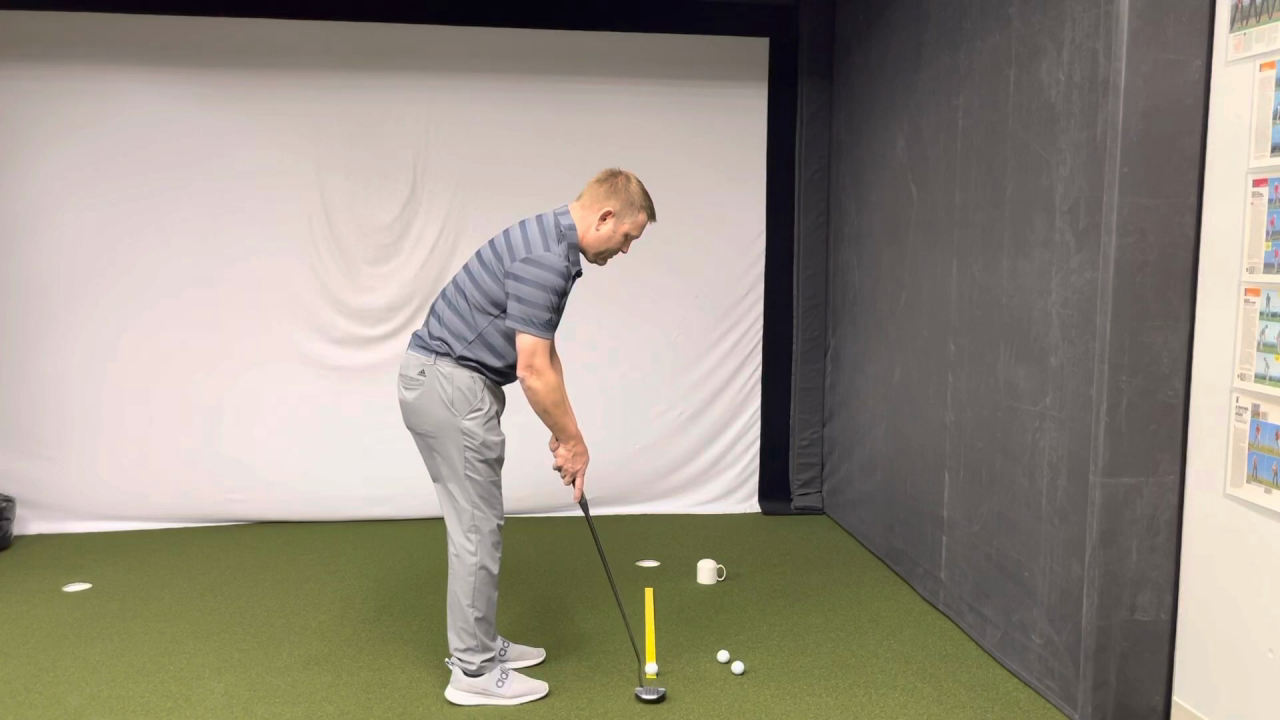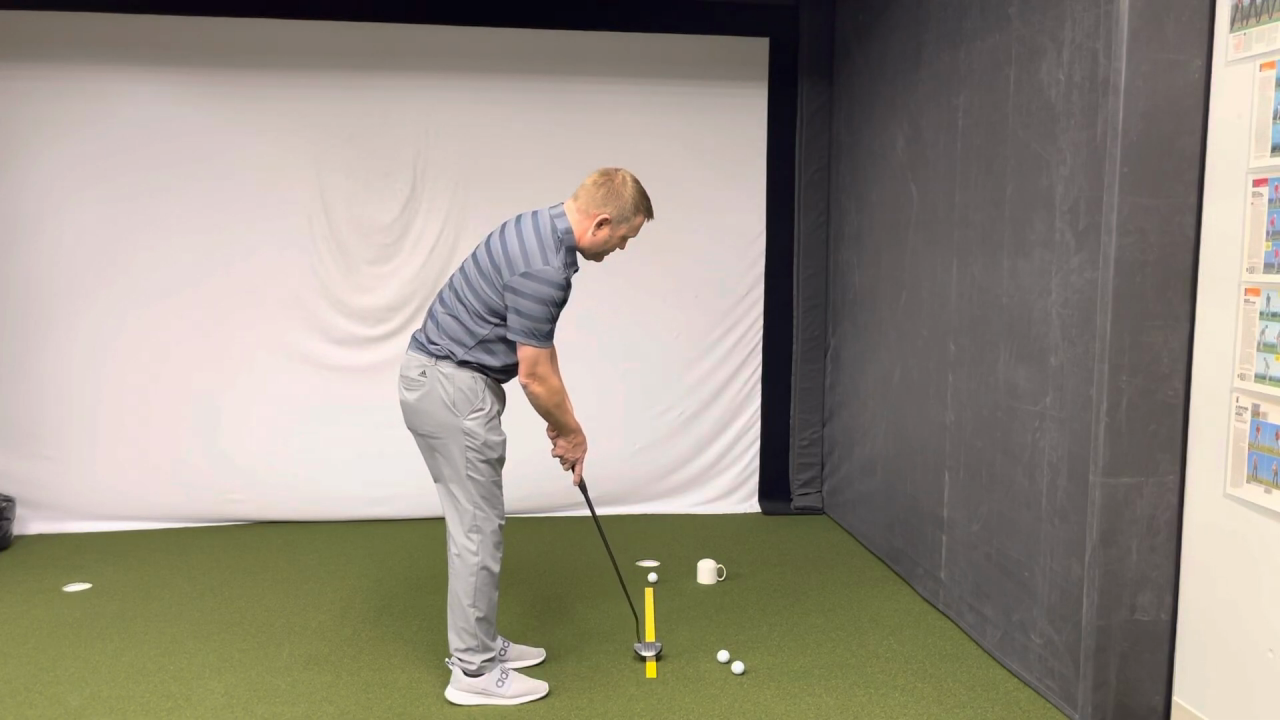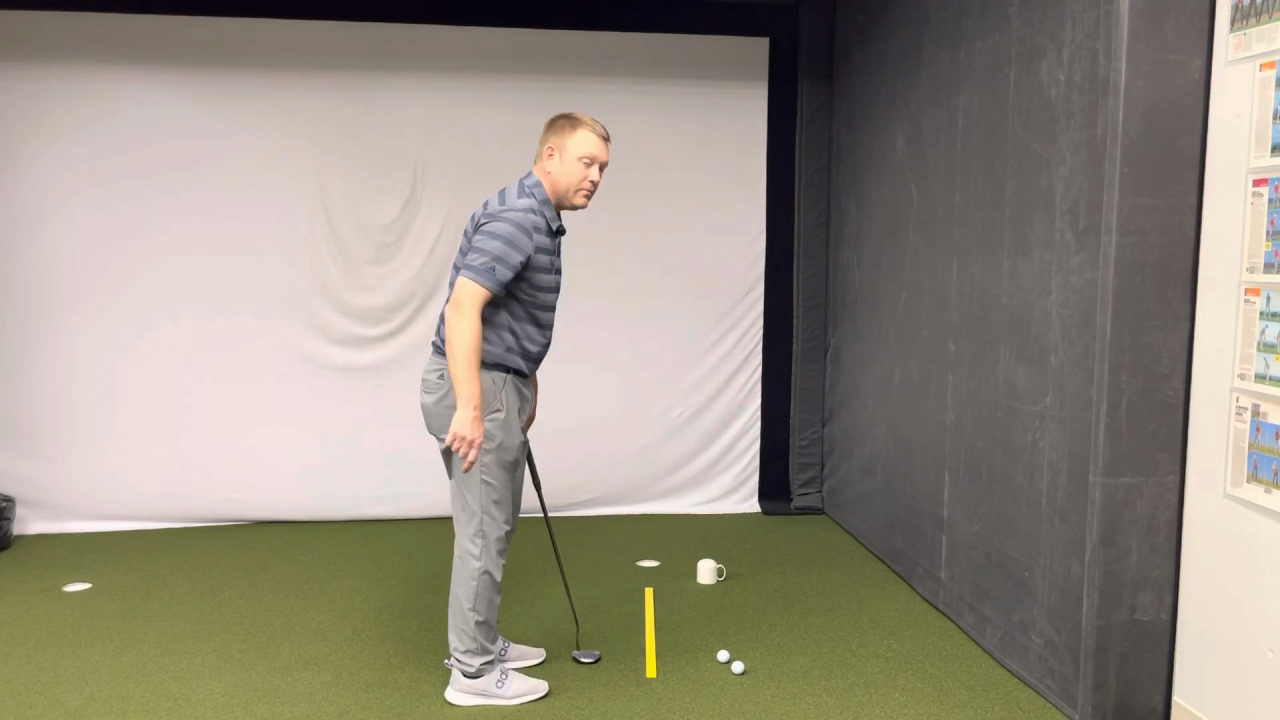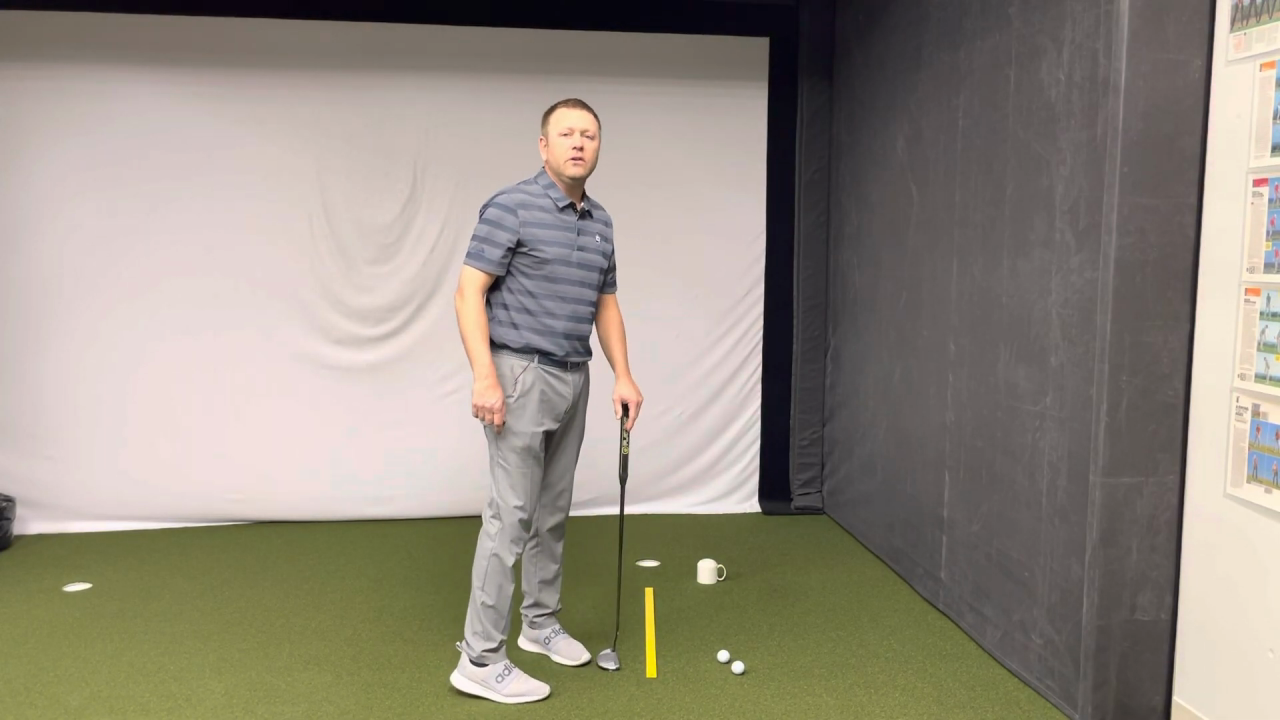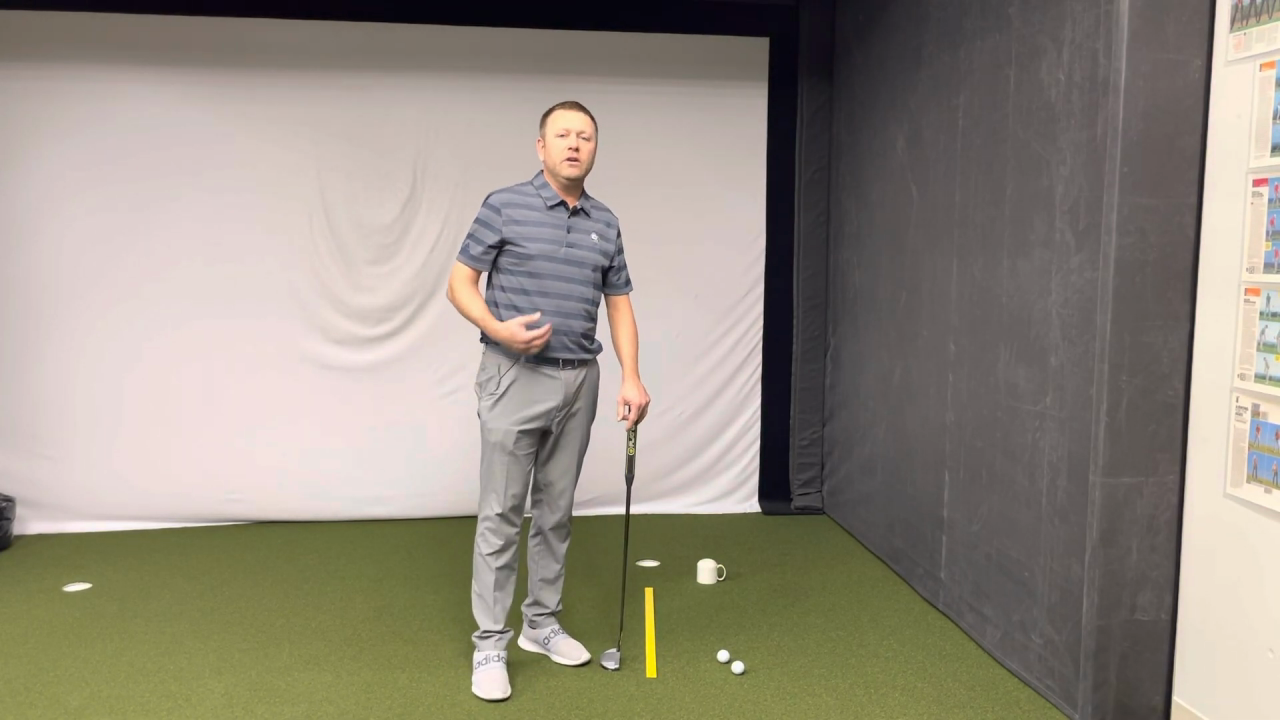
dt=1s
person 1, frame 1
left shoulder: (551, 241)
right shoulder: (546, 257)
left elbow: (543, 354)
right elbow: (533, 370)
left wrist: (563, 432)
right wrist: (573, 441)
left hip: (449, 380)
right hip: (450, 386)
left knee: (477, 522)
right knee: (476, 528)
left ankle: (477, 644)
right ankle: (474, 670)
person 1, frame 2
left shoulder: (540, 228)
right shoulder: (543, 266)
left elbow: (538, 354)
right elbow: (534, 375)
left wrist: (563, 421)
right wrist: (571, 432)
left hip: (444, 378)
right hip: (452, 387)
left knee: (476, 522)
right knee: (477, 528)
left ankle: (478, 643)
right ankle: (474, 670)
person 1, frame 3
left shoulder: (540, 219)
right shoulder: (514, 218)
right elbow: (461, 311)
left wrist: (526, 381)
right wrist: (470, 408)
left hip: (499, 384)
right hip: (474, 389)
left knee: (498, 524)
right knee: (484, 530)
left ankle: (481, 642)
right ankle: (472, 672)
person 1, frame 4
left shoulder: (600, 221)
right shoulder: (510, 206)
left elbow: (605, 305)
right elbow: (470, 291)
left wrist: (623, 376)
right wrist: (484, 375)
left hip: (573, 381)
right hip: (522, 377)
left knee: (552, 513)
right knee: (510, 516)
left ankle: (541, 622)
right ankle: (481, 658)
person 1, frame 5
left shoulder: (605, 222)
right shoulder: (504, 206)
left elbow: (619, 303)
right elbow: (460, 283)
left wrist: (631, 377)
right wrist: (498, 330)
left hip: (578, 381)
right hip: (514, 380)
left knee: (555, 511)
right knee: (501, 513)
left ankle: (542, 623)
right ankle: (490, 644)
